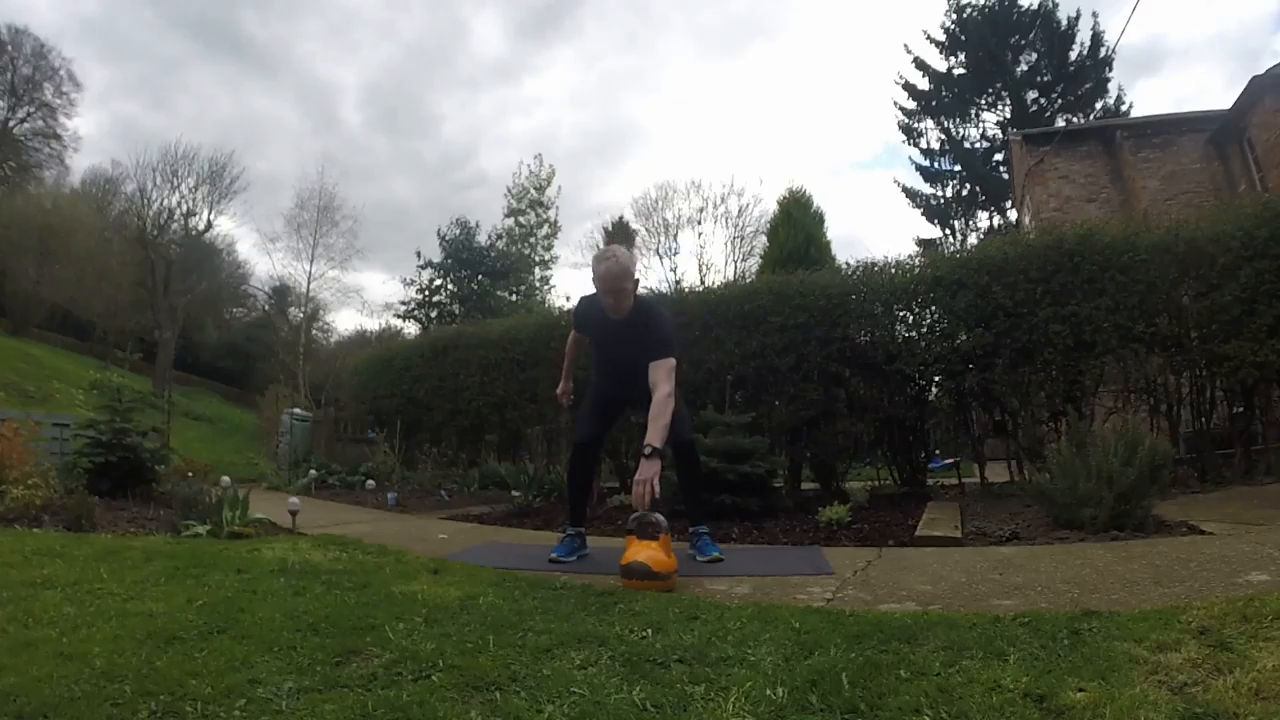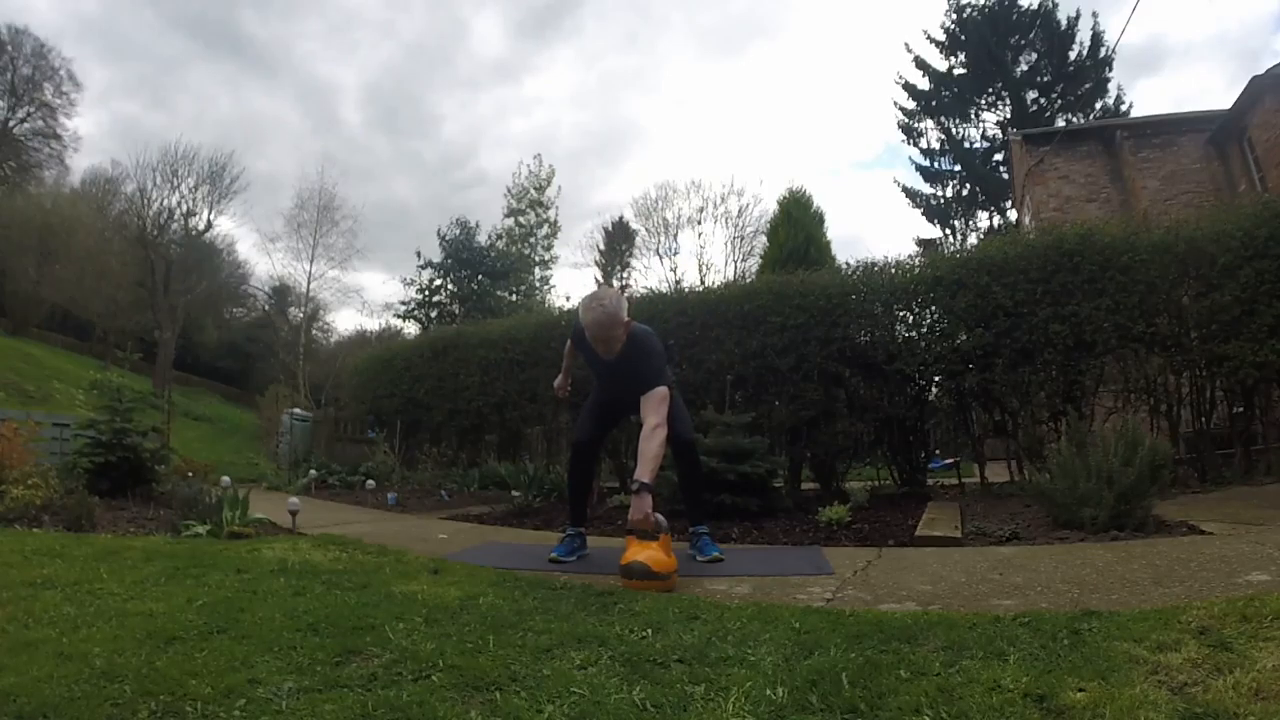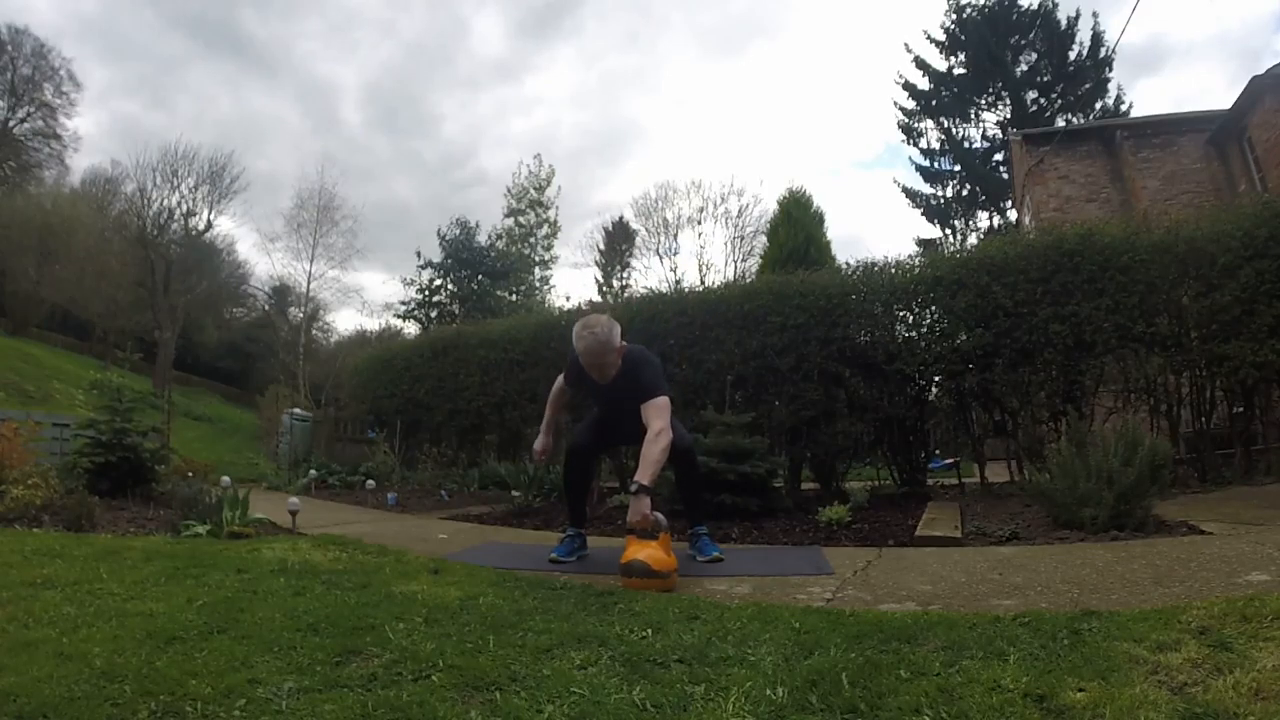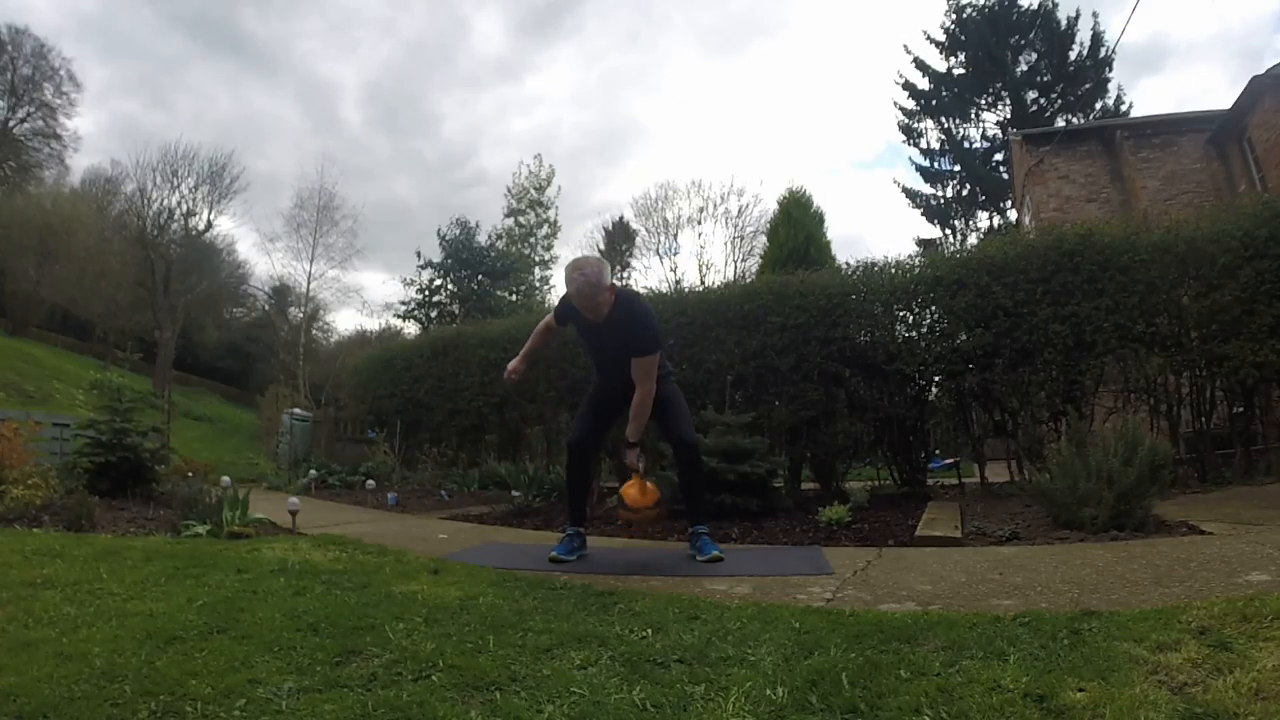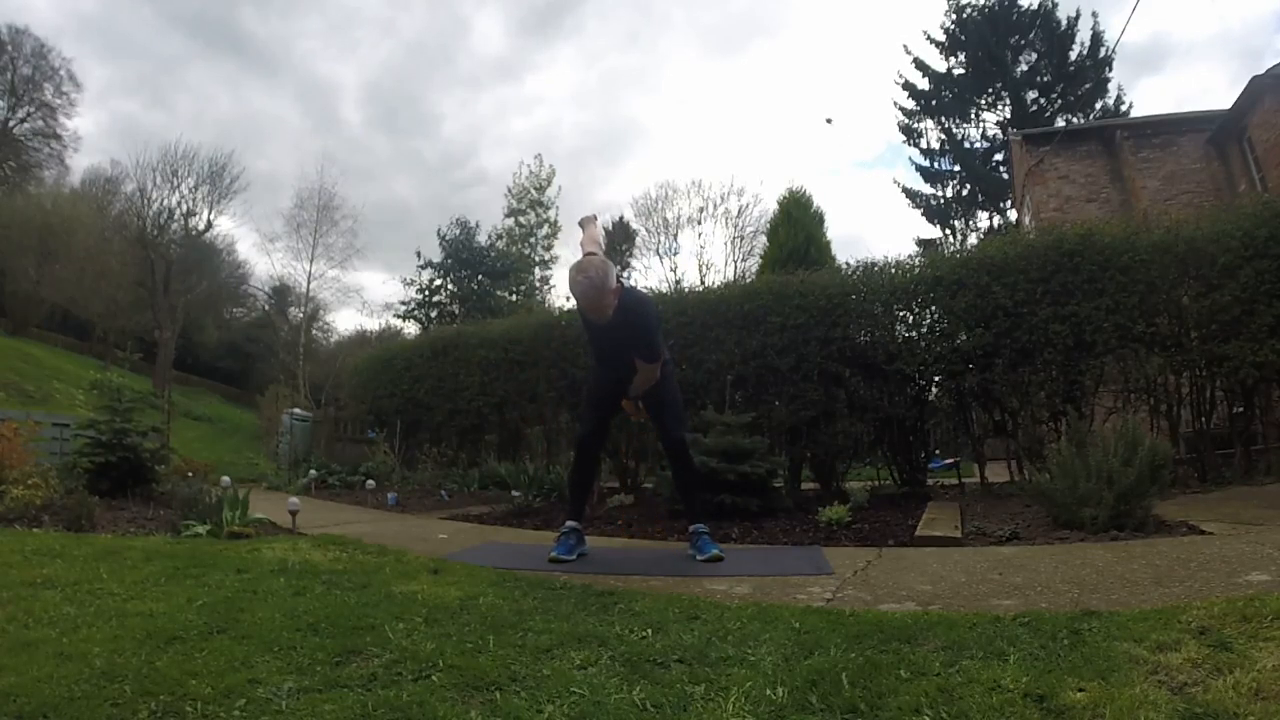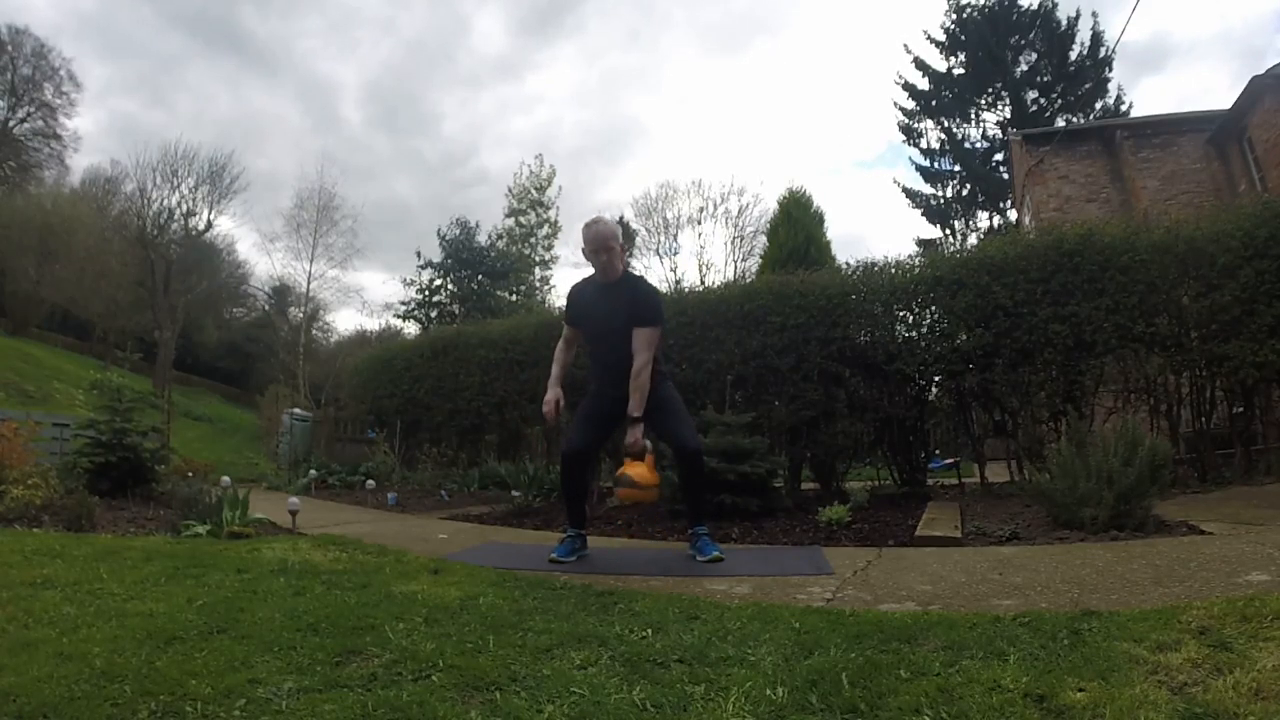
dt=0.4s
person 1, frame 1
left shoulder: (654, 319)
right shoulder: (587, 310)
left elbow: (663, 390)
right elbow: (576, 339)
left wrist: (650, 455)
right wrist: (566, 378)
left hip: (650, 383)
right hip: (607, 388)
left knee: (683, 442)
right knee: (582, 443)
left ankle: (698, 533)
right ankle: (575, 534)
person 1, frame 2
left shoulder: (647, 346)
right shoulder: (583, 332)
left elbow: (655, 424)
left wrist: (642, 488)
right wrist: (564, 375)
left hip: (654, 391)
right hip: (608, 391)
left knee: (685, 441)
right knee: (582, 443)
left ankle: (699, 532)
right ankle: (576, 533)
person 1, frame 3
left shoulder: (644, 365)
right shoulder: (579, 363)
left elbow: (660, 430)
right elbow: (561, 386)
left wrist: (641, 491)
right wrist: (545, 433)
left hip: (649, 420)
right hip: (608, 419)
left knee: (683, 448)
right knee: (576, 449)
left ankle: (698, 534)
right ankle: (575, 534)
person 1, frame 4
left shoulder: (637, 313)
right shoulder: (576, 301)
left elbow: (646, 385)
right elbow: (549, 324)
left wrist: (632, 444)
right wrist: (522, 359)
left hip: (652, 380)
right hip: (608, 383)
left knee: (686, 442)
right knee: (578, 443)
left ankle: (698, 532)
right ankle: (575, 533)
person 1, frame 5
left shoulder: (641, 312)
right shoulder: (587, 283)
left elbow: (649, 373)
right elbow: (592, 247)
left wrist: (633, 396)
right wrist: (589, 225)
left hip: (649, 370)
right hip: (606, 373)
left knee: (675, 442)
right knee: (587, 442)
left ankle: (698, 531)
right ankle: (573, 530)
person 1, frame 6
left shoulder: (643, 293)
right shoulder: (580, 294)
left elbow: (643, 361)
right elbow: (568, 342)
left wrist: (636, 422)
right wrist: (553, 387)
left hip: (650, 388)
right hip: (604, 391)
left knee: (689, 448)
right knee: (573, 453)
left ankle: (698, 533)
right ankle: (576, 534)
